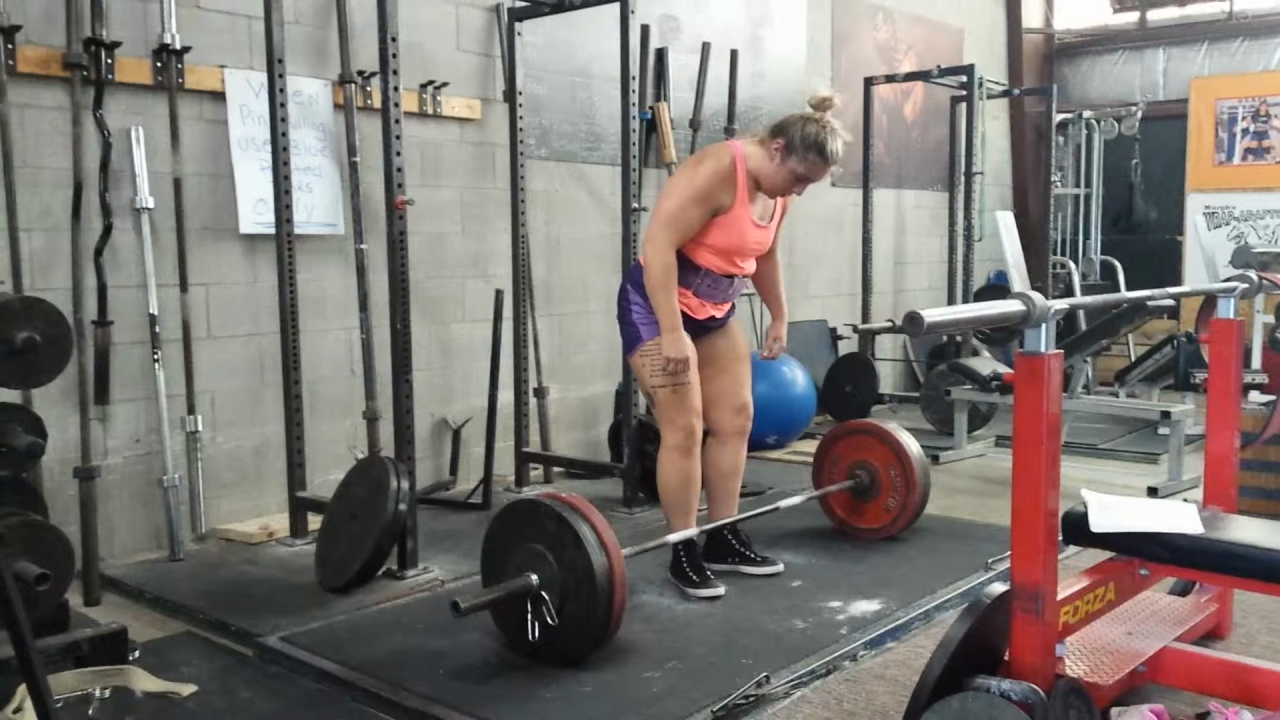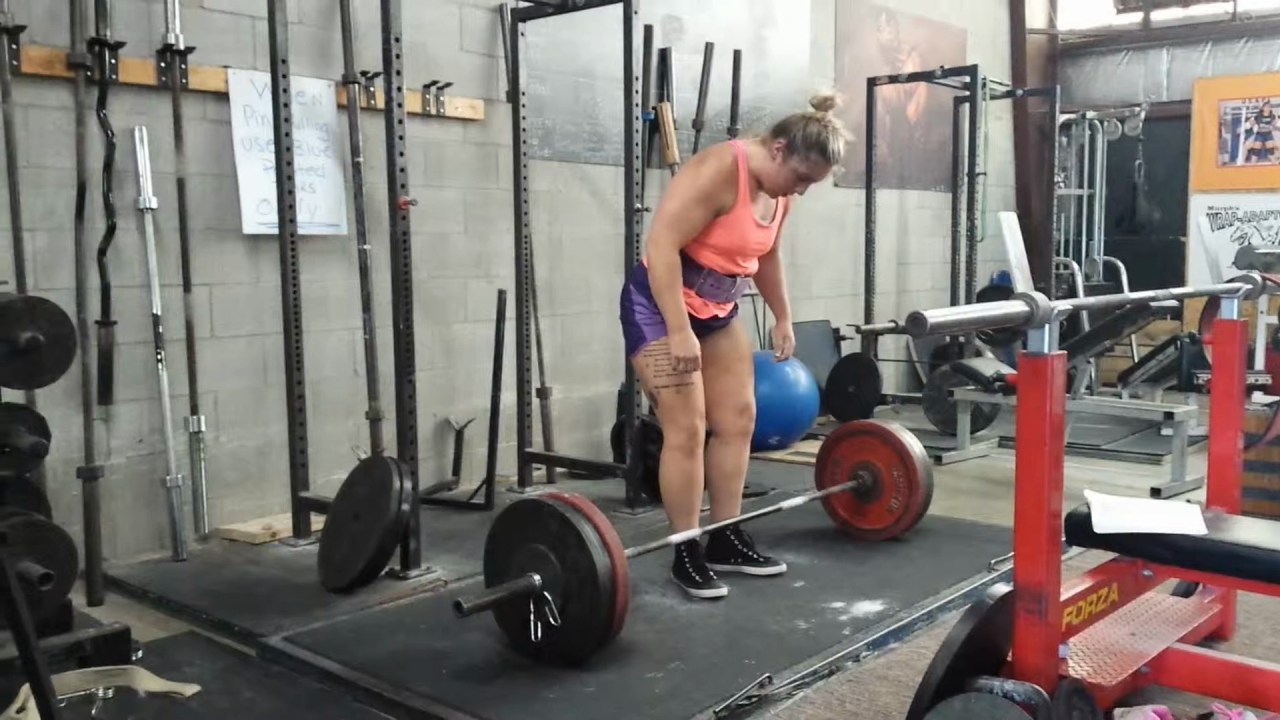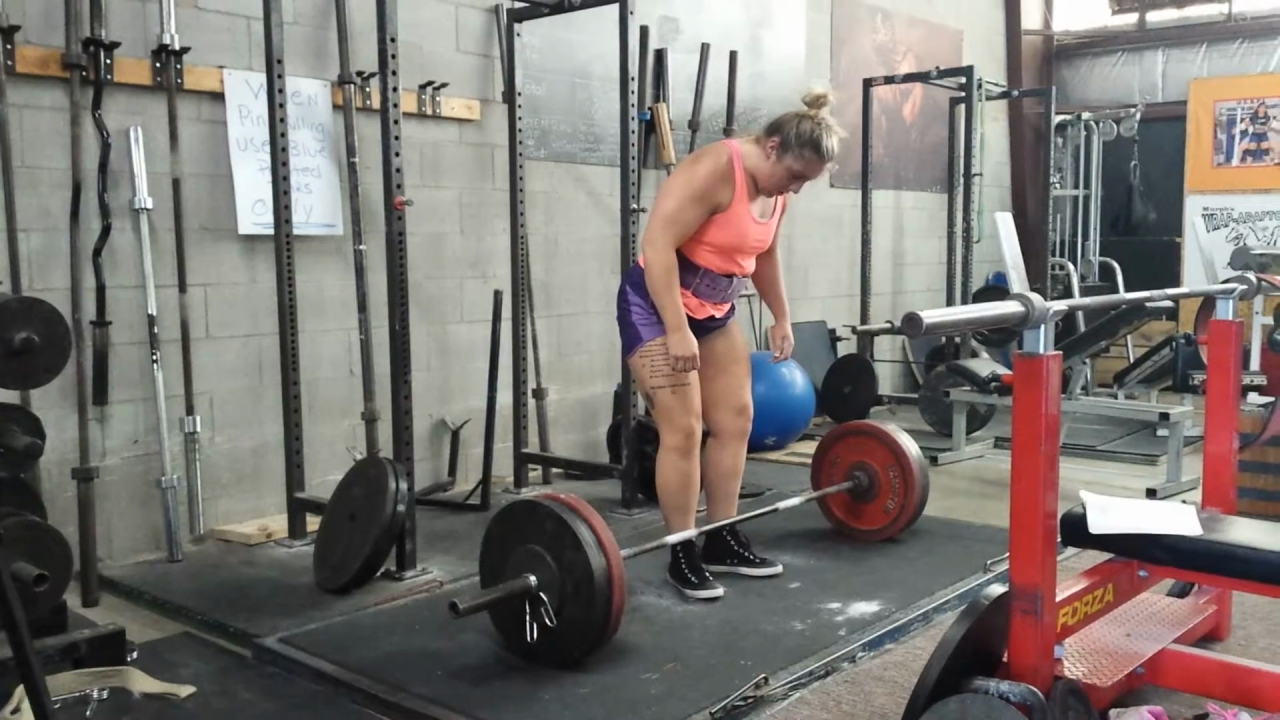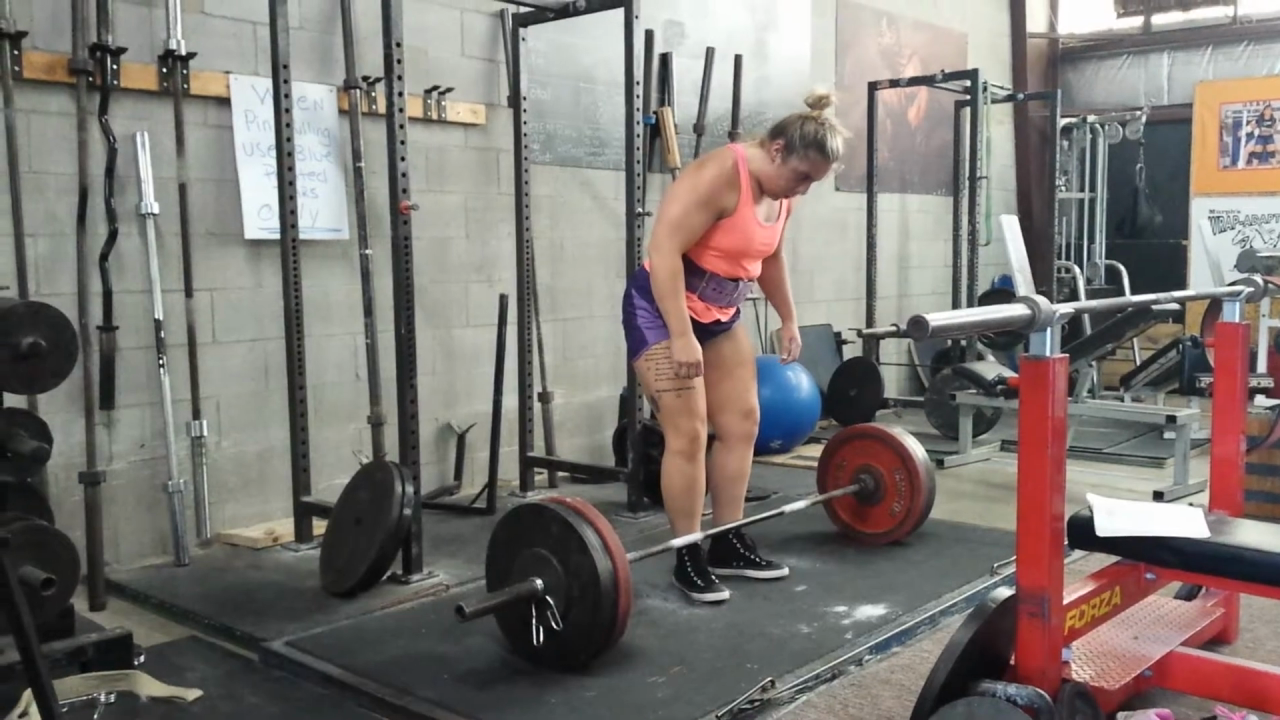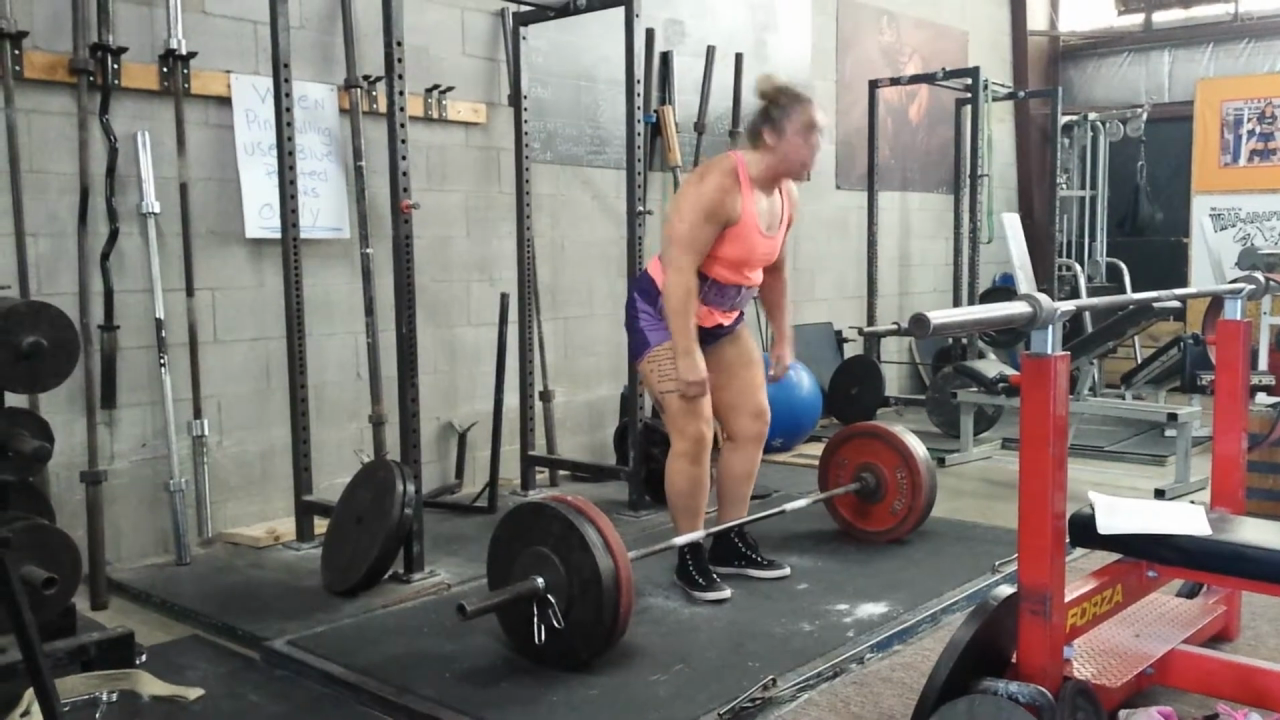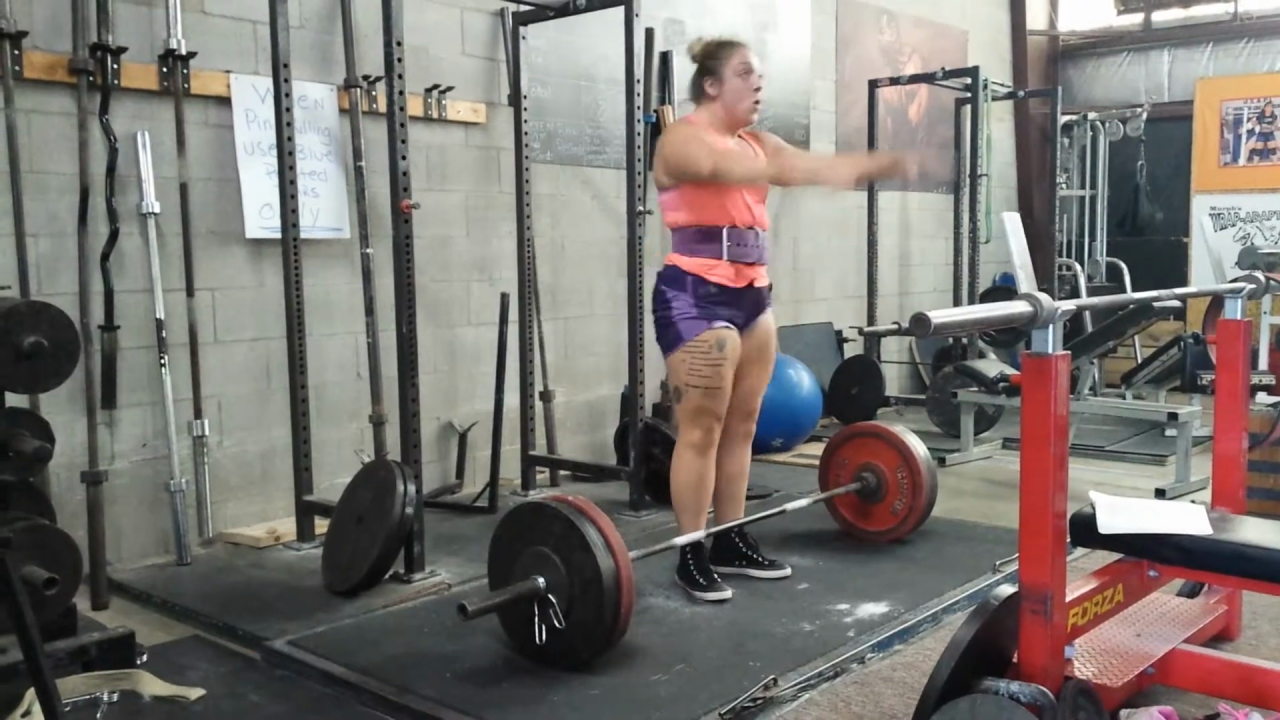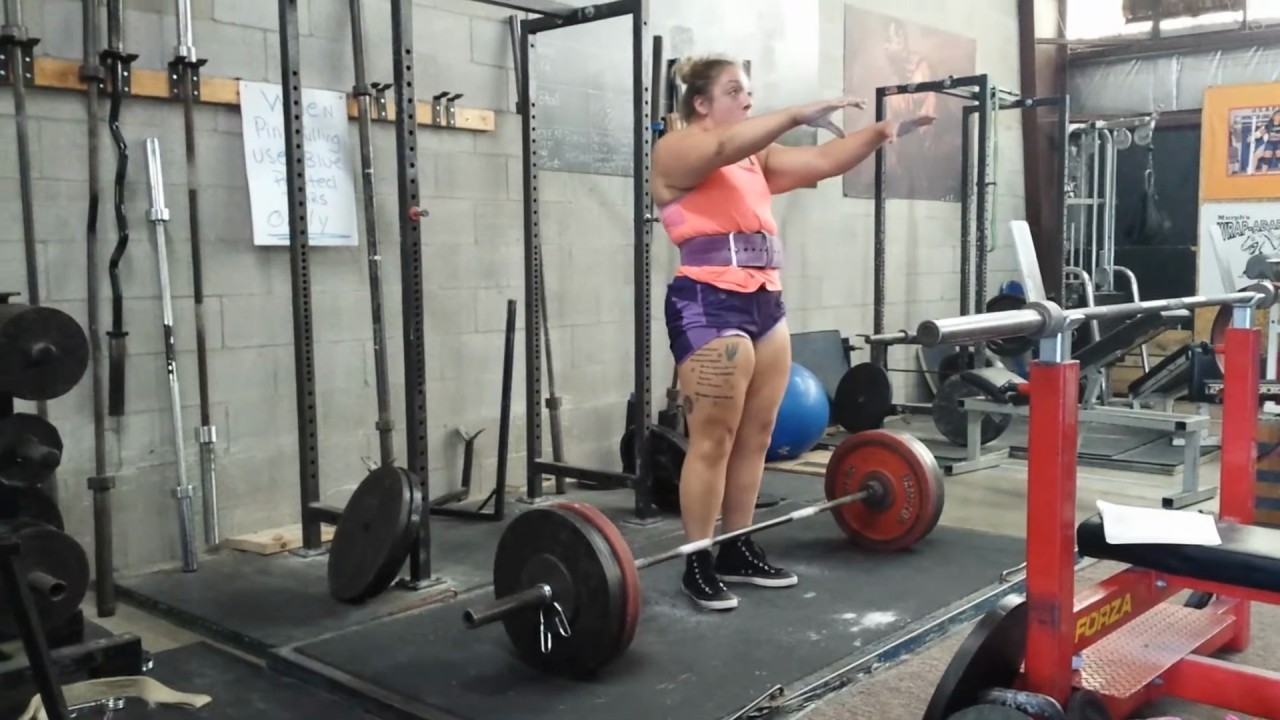
dt=0.3s
person 1, frame 1
left shoulder: (777, 188)
right shoulder: (715, 171)
right elbow: (658, 244)
left wrist: (779, 316)
right wrist: (671, 332)
left hip: (715, 311)
right hip: (656, 305)
left knee: (735, 419)
right knee: (683, 429)
left ankle: (723, 538)
right ankle: (683, 553)
person 1, frame 2
left shoulder: (779, 187)
right shoulder: (717, 171)
right elbow: (661, 244)
left wrist: (783, 317)
right wrist: (678, 331)
left hip: (717, 311)
right hip: (659, 305)
left knee: (737, 420)
right knee: (687, 429)
left ankle: (726, 539)
right ankle: (685, 553)
person 1, frame 3
left shoulder: (775, 186)
right shoulder: (712, 170)
right elbow: (658, 244)
left wrist: (782, 317)
right wrist: (677, 329)
left hip: (715, 311)
right hip: (656, 306)
left knee: (735, 420)
right knee: (683, 430)
left ankle: (722, 539)
right ankle: (682, 554)
person 1, frame 4
left shoulder: (780, 192)
right shoulder: (719, 176)
left elbow: (770, 257)
right elbow: (664, 250)
left wrist: (788, 318)
right wrist: (680, 336)
left hip: (721, 315)
right hip: (661, 310)
left knee: (742, 423)
right knee: (689, 433)
left ankle: (729, 542)
right ankle: (688, 557)
person 1, frame 5
left shoulder: (784, 193)
right shoulder: (719, 184)
left elbow: (773, 270)
right elbow: (678, 269)
left wrist: (782, 337)
right wrist: (687, 354)
left hip: (725, 319)
right hip: (663, 313)
left knee: (752, 425)
right knee: (693, 435)
left ankle: (730, 541)
right ankle: (689, 556)
person 1, frame 6
left shoulder: (756, 141)
right shoulder: (683, 137)
left elbow: (820, 167)
right elbow: (725, 167)
left wrist: (883, 165)
right wrist: (806, 173)
left hip: (751, 295)
right hip: (694, 295)
left knee: (741, 425)
right knee: (701, 429)
left ankle: (730, 542)
right ankle: (691, 555)
person 1, frame 7
left shoulder: (755, 158)
right shoulder: (675, 150)
left elbow: (823, 161)
right elbow: (724, 146)
left wrist: (879, 133)
right wrist: (799, 114)
left hip: (765, 302)
right hip: (708, 303)
left knee: (755, 436)
right knee: (712, 440)
left ankle: (738, 550)
right ankle: (697, 564)
